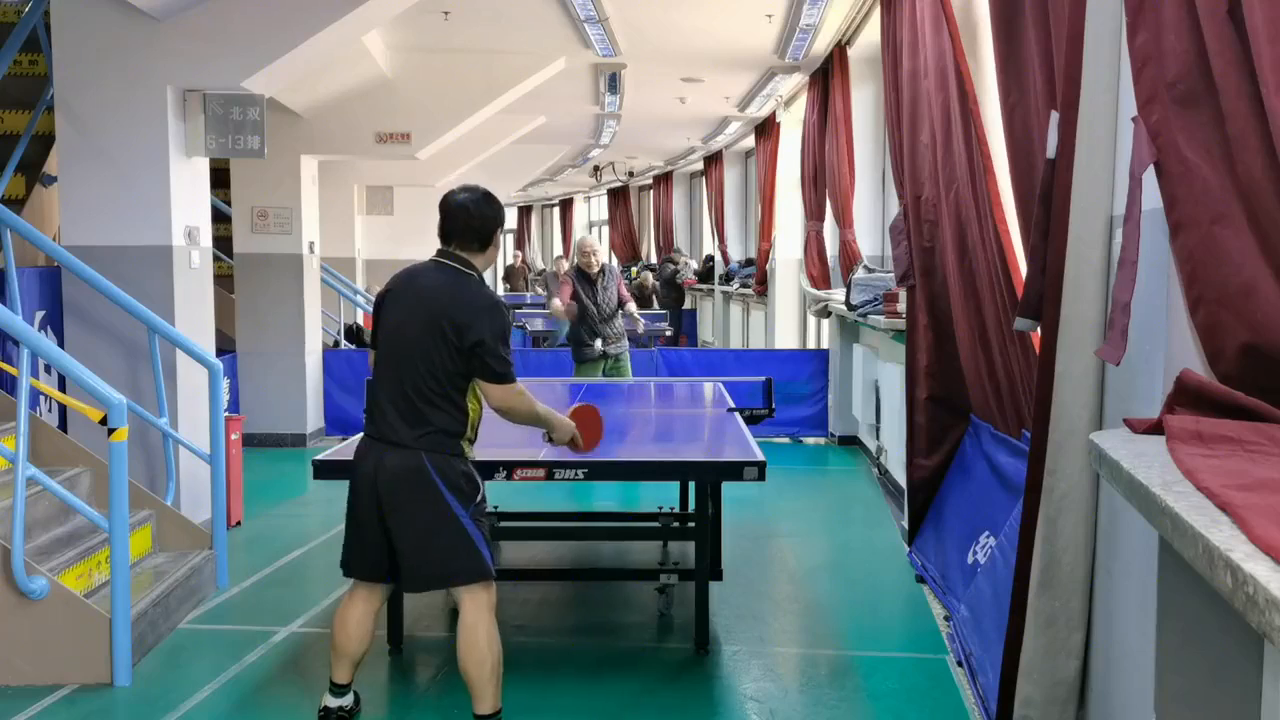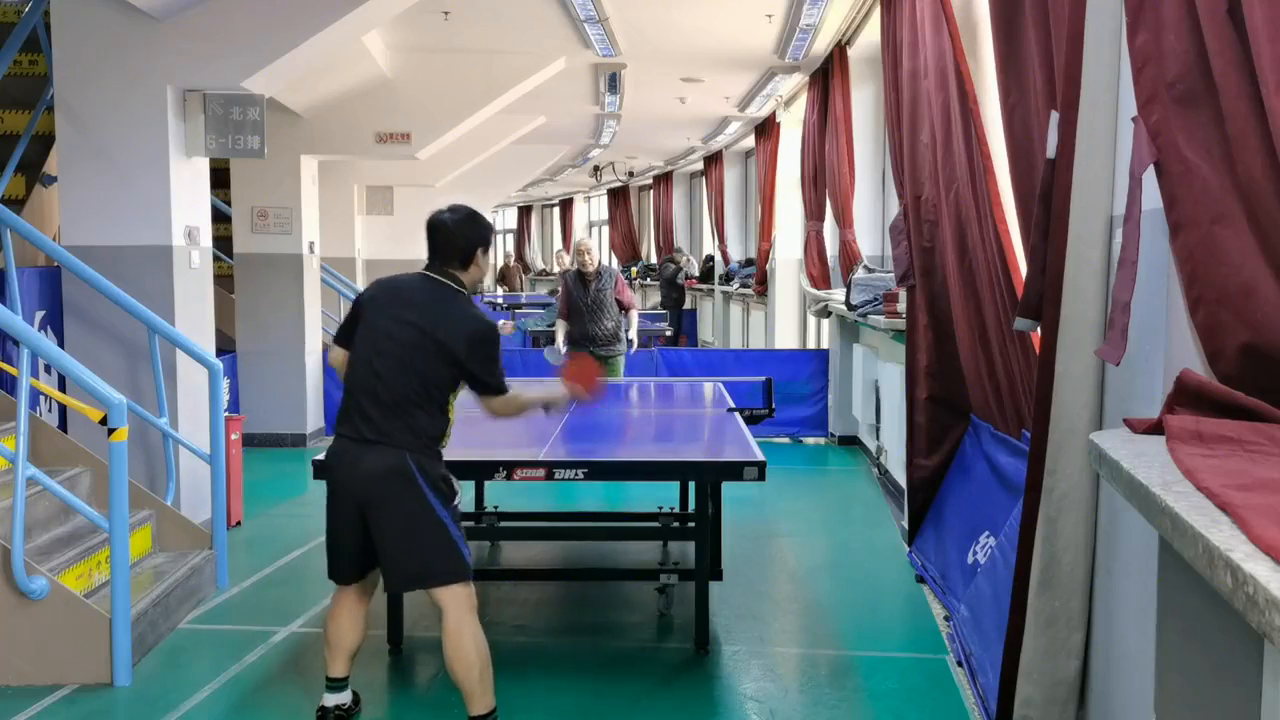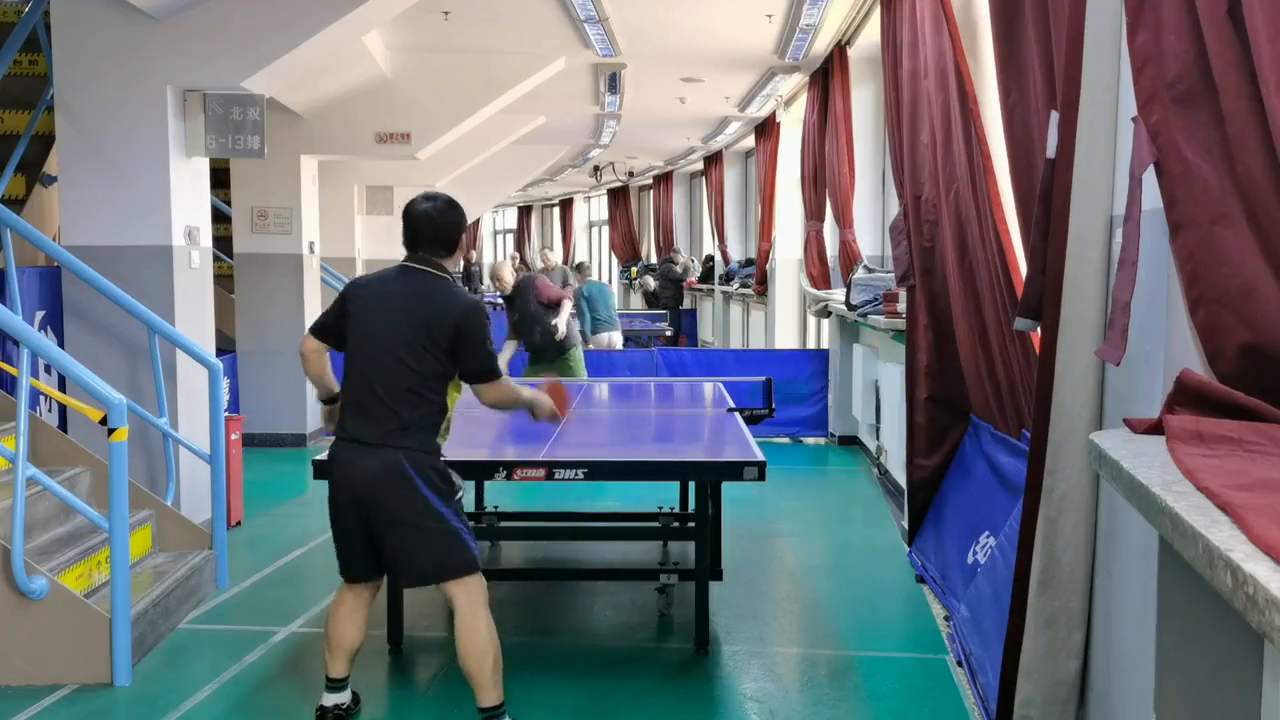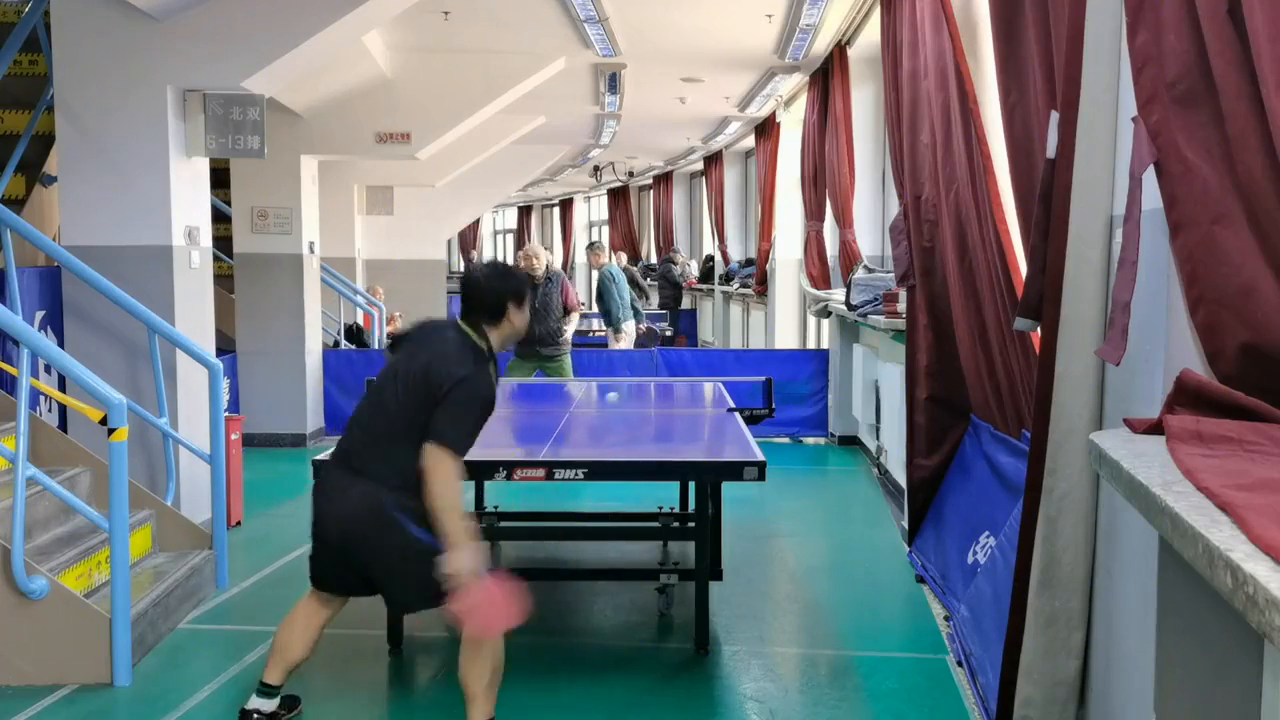
dt=0.7s
person 1, frame 1
left shoulder: (399, 284)
right shoulder: (482, 306)
right elbow: (502, 396)
right wrist: (554, 422)
left hip: (375, 457)
right hip: (431, 468)
left knee: (366, 586)
right knee: (476, 596)
person 1, frame 2
left shoulder: (382, 291)
right shoulder: (473, 324)
left elbow: (339, 358)
right elbow: (499, 405)
right wrist: (547, 398)
left hip: (346, 460)
right hip: (404, 469)
left knee: (354, 584)
right knee: (456, 598)
person 1, frame 3
left shoulder: (361, 290)
right shoulder: (462, 309)
left elbow: (310, 349)
right elbow: (491, 392)
right wrist: (537, 402)
left hip: (347, 463)
right hip: (402, 468)
left knee: (358, 585)
right knee: (467, 593)
person 1, frame 4
left shoulder: (429, 335)
right shoulder: (474, 380)
right elbow: (439, 466)
right wrist: (461, 545)
left hip: (333, 495)
right hip: (380, 509)
left knee: (324, 598)
